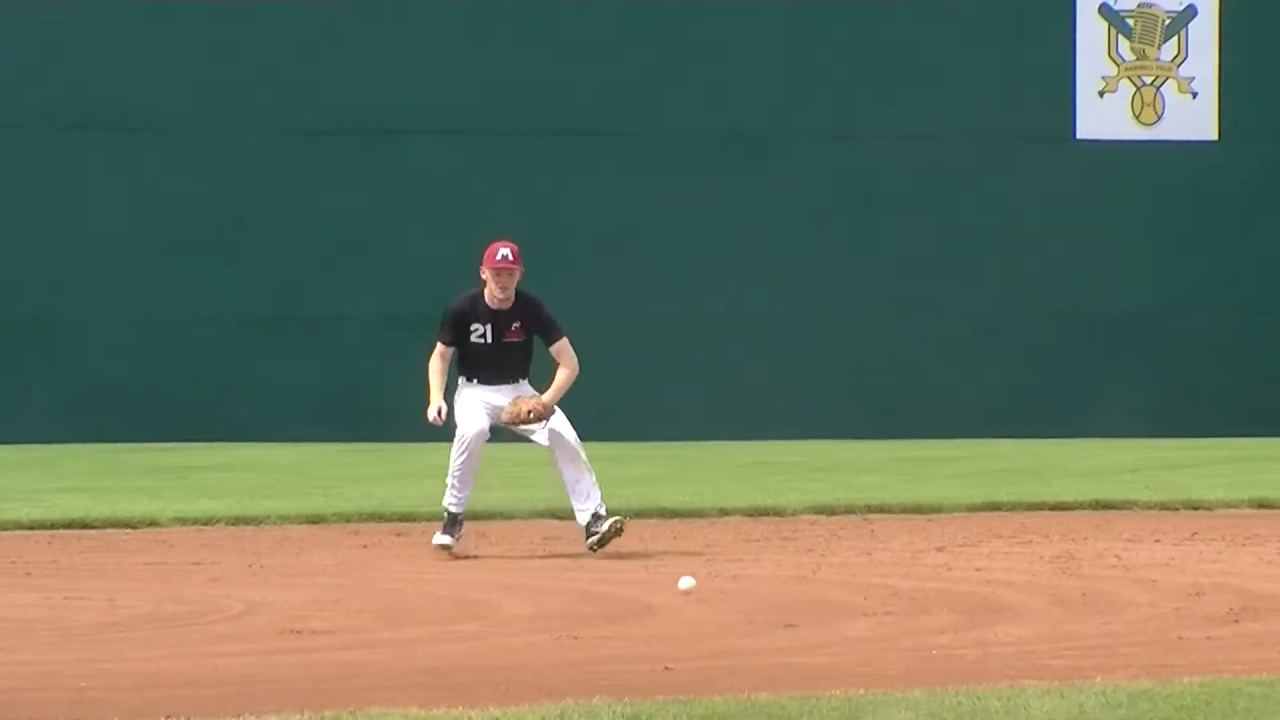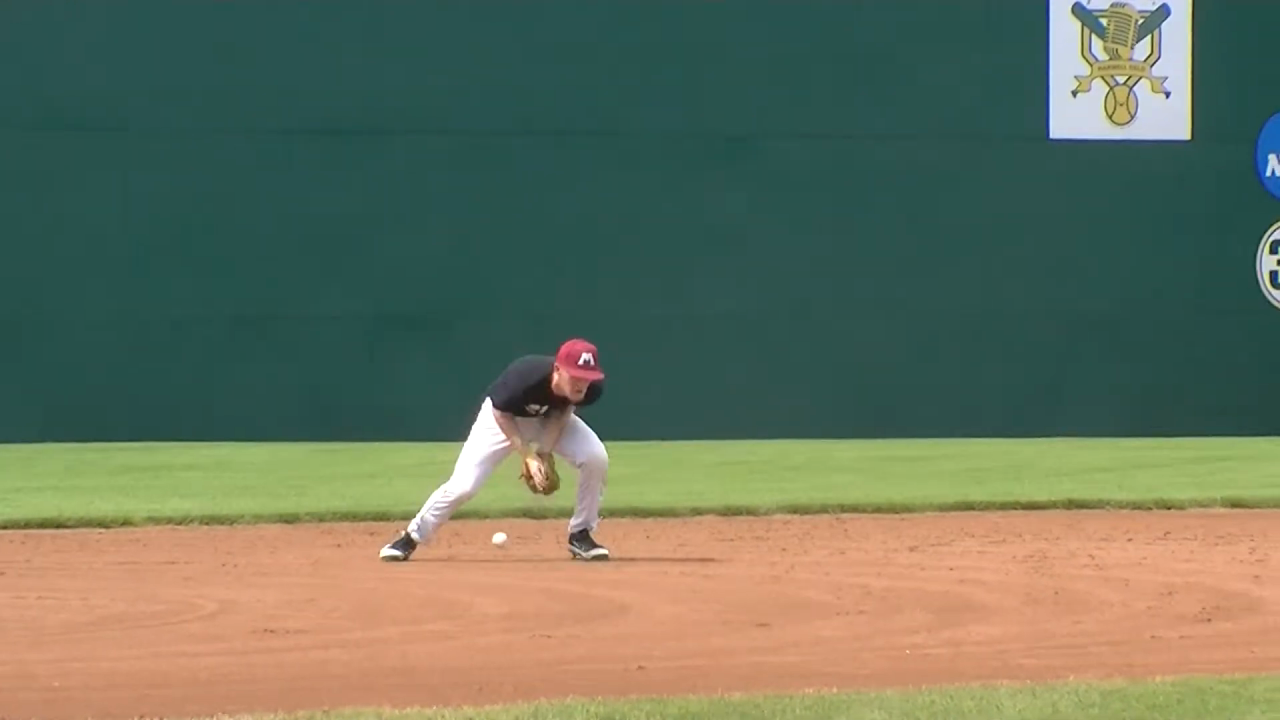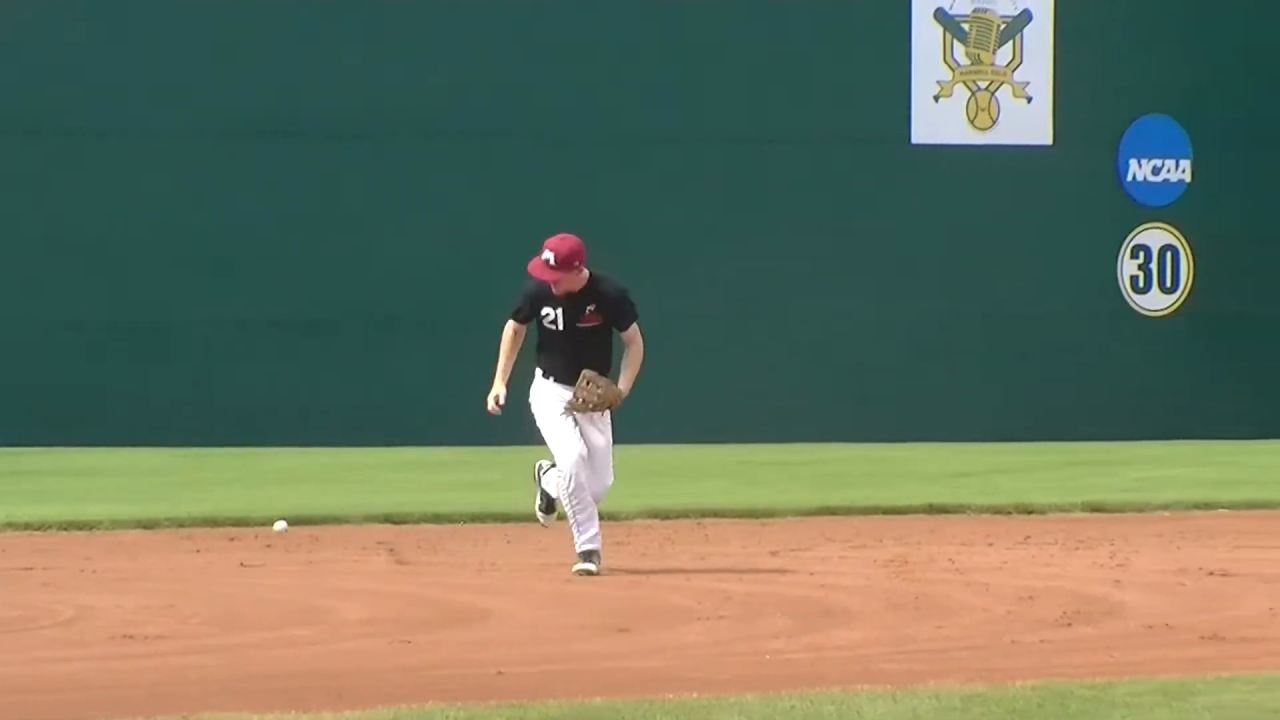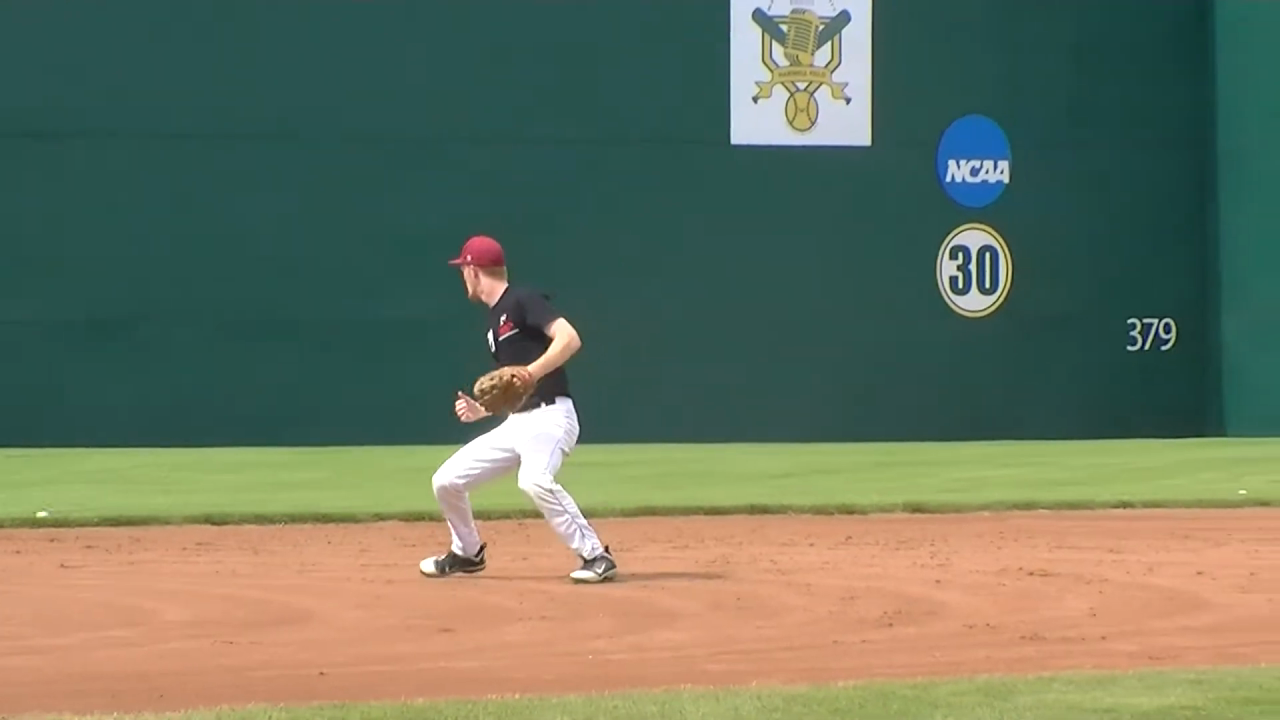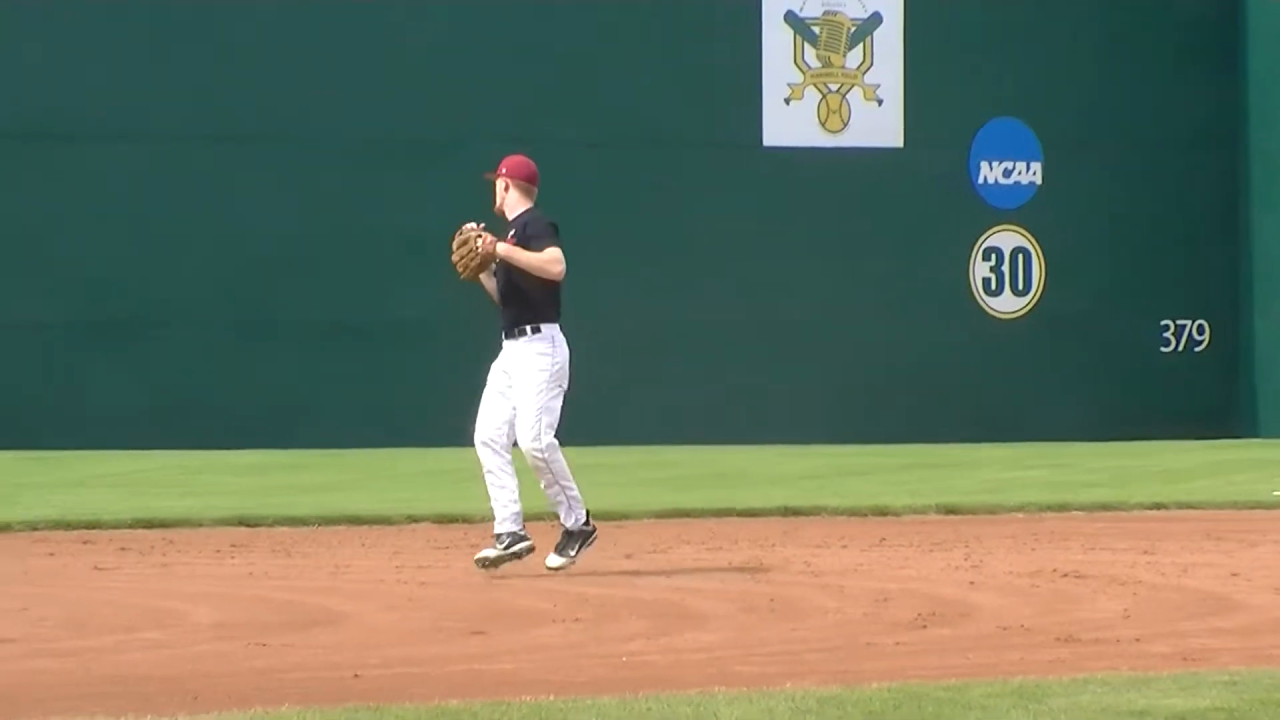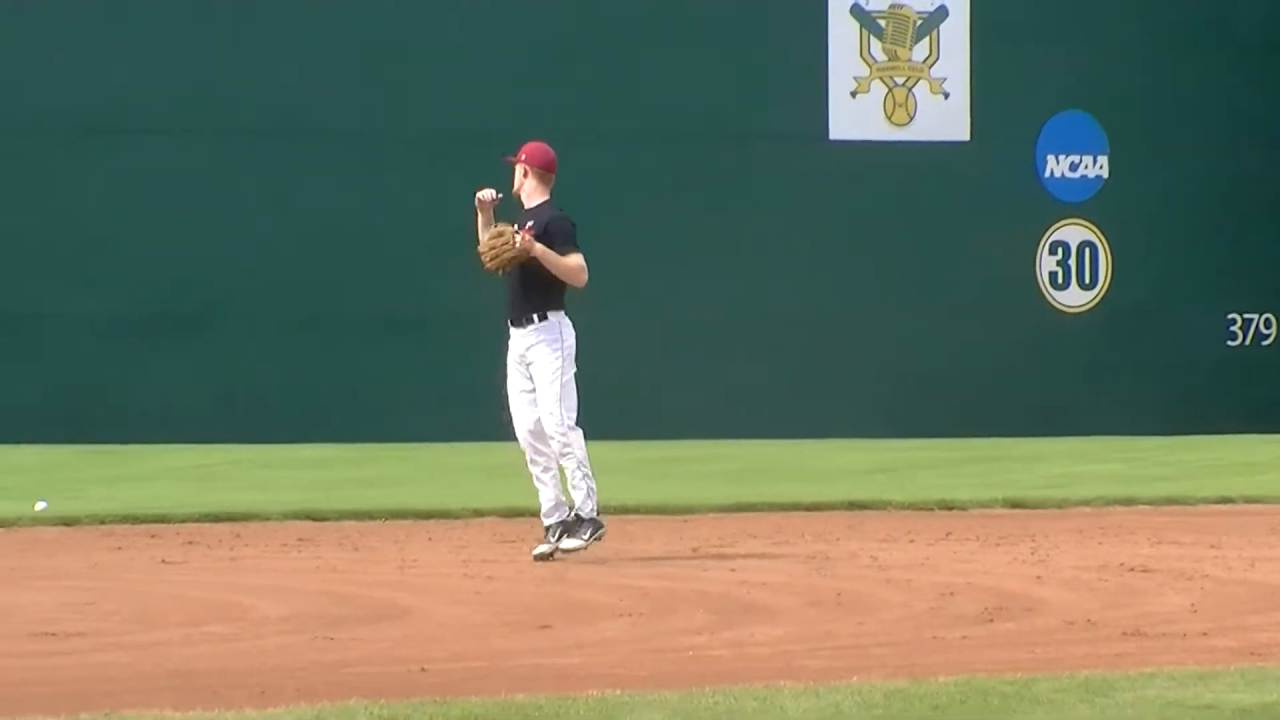
dt=0.5s
person 1, frame 1
left shoulder: (533, 309)
right shoulder: (463, 309)
left elbow: (569, 362)
right elbow: (439, 356)
left wrist: (550, 398)
right wrist: (436, 397)
left hip: (519, 391)
right hip: (474, 392)
left knee: (564, 437)
right knee: (471, 431)
left ankle: (593, 519)
right ankle: (453, 517)
person 1, frame 2
left shoulder: (592, 389)
right shoulder: (527, 381)
left elbow: (564, 409)
right elbow: (501, 415)
left wrist: (547, 448)
right wrist: (528, 454)
left hip: (551, 418)
right hip: (501, 417)
left knee: (595, 458)
right knee: (464, 486)
left ankle: (580, 535)
right ankle: (412, 537)
person 1, frame 3
left shoulder: (611, 294)
right shoulder: (537, 292)
left elbow: (634, 343)
right elbow: (514, 329)
left wrist: (621, 389)
right wrist: (499, 383)
right hip: (549, 391)
left knee: (598, 481)
right knee: (573, 459)
left ankle: (551, 479)
right ankle: (587, 548)
person 1, frame 4
left shoulder: (524, 301)
right shoulder: (494, 318)
left elbow: (570, 338)
left wrist: (533, 372)
right wrist: (481, 408)
left hip: (549, 418)
right hip: (515, 423)
left knee: (535, 481)
right knee: (446, 482)
left ankle: (596, 555)
right ankle: (467, 553)
person 1, frame 5
left shoulder: (535, 224)
right shoulder: (511, 233)
left elbow: (556, 267)
left wrist: (502, 251)
left hip: (541, 348)
right hip: (511, 350)
left knee: (534, 439)
right knee: (490, 440)
left ankle: (577, 525)
right ankle: (509, 534)
person 1, frame 6
left shoulder: (554, 219)
right shoulder: (521, 219)
left elbow: (580, 275)
left wrist: (537, 249)
right wrist: (485, 215)
left hip: (548, 334)
right hip: (519, 338)
left knee: (559, 425)
right knee: (530, 434)
left ankle: (587, 514)
right ankle: (556, 522)
